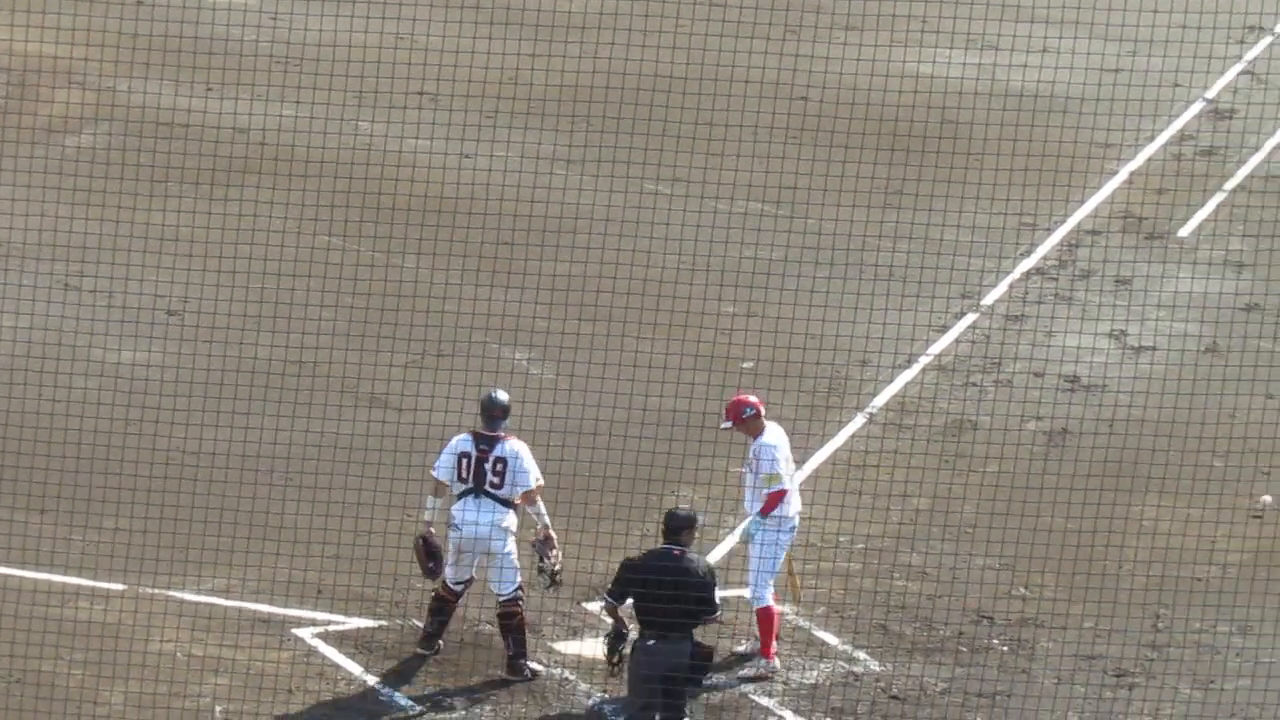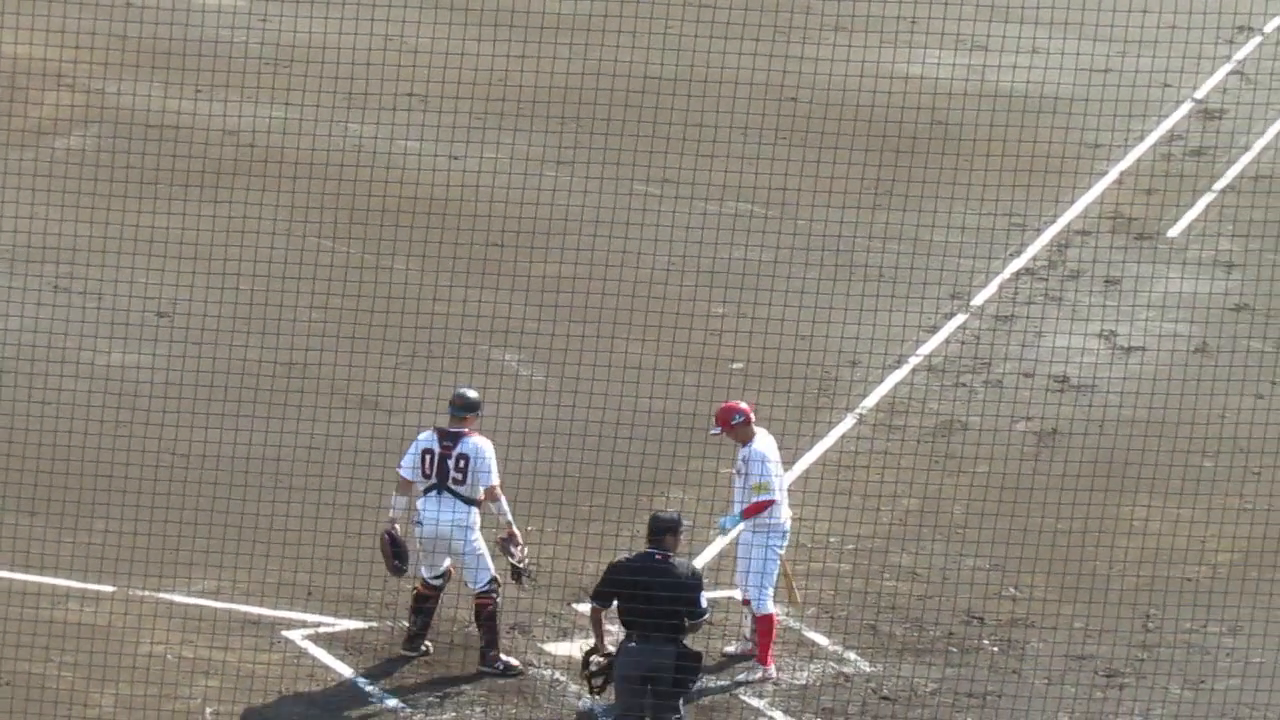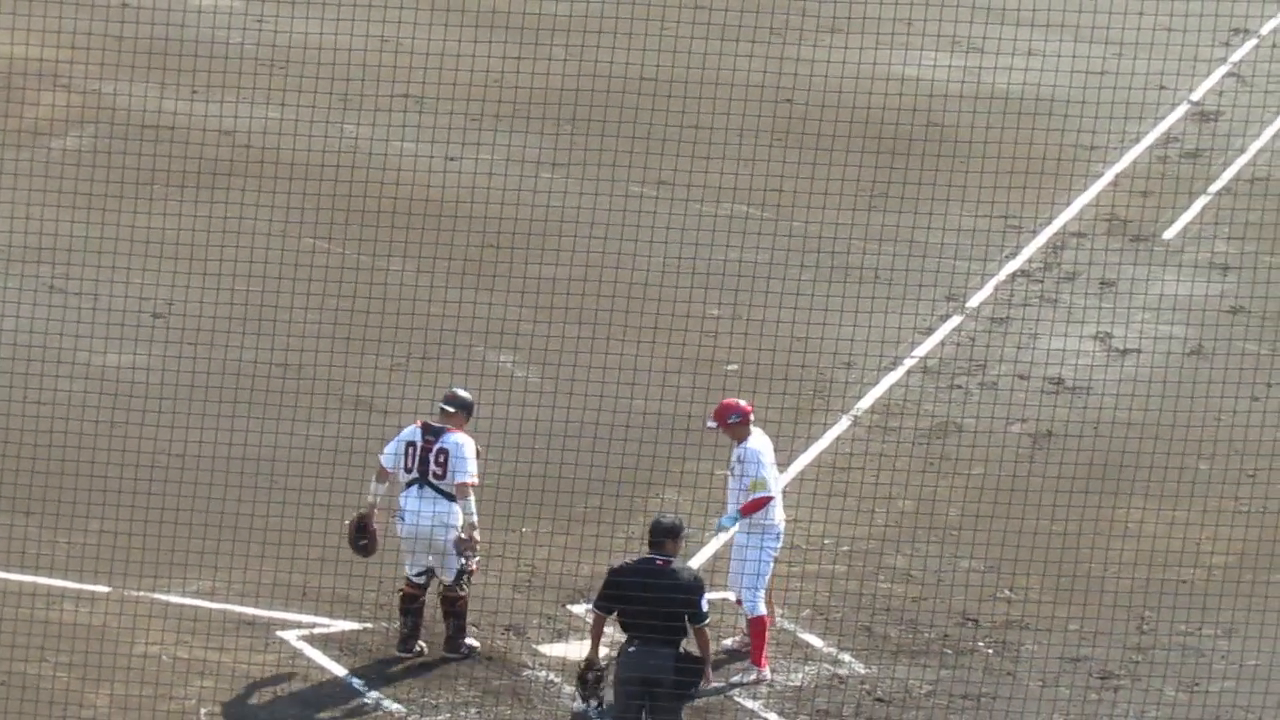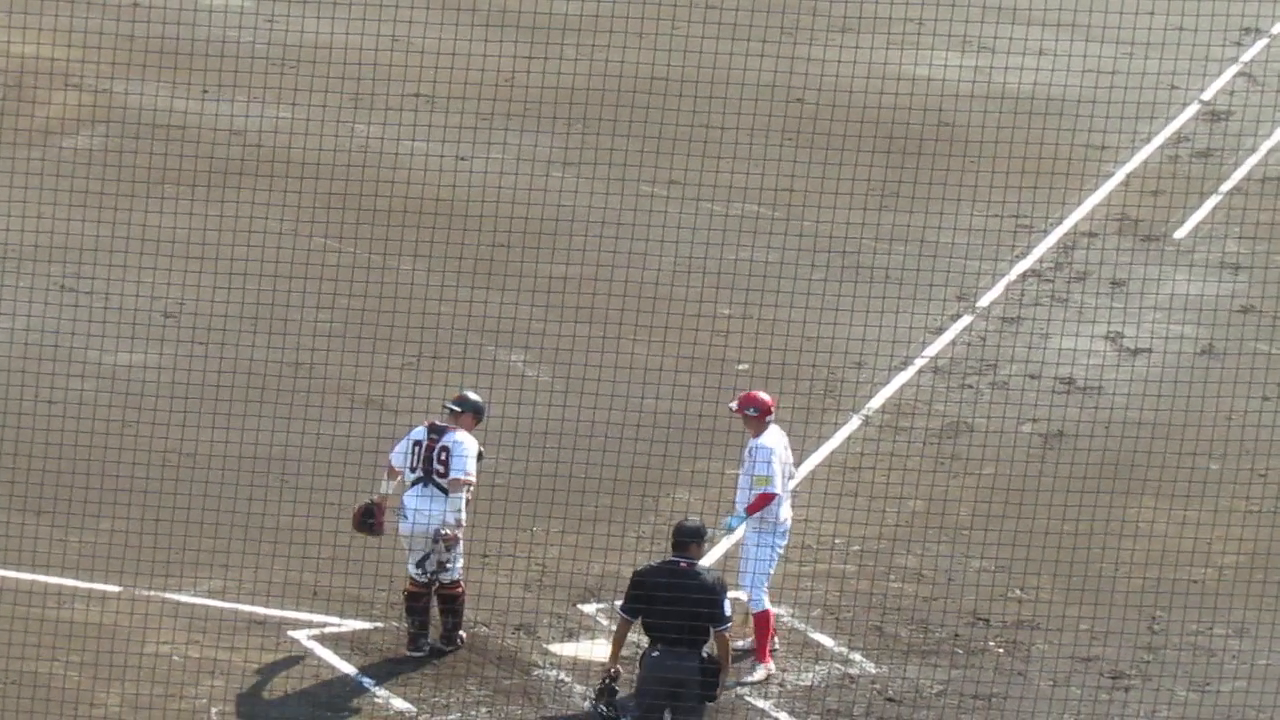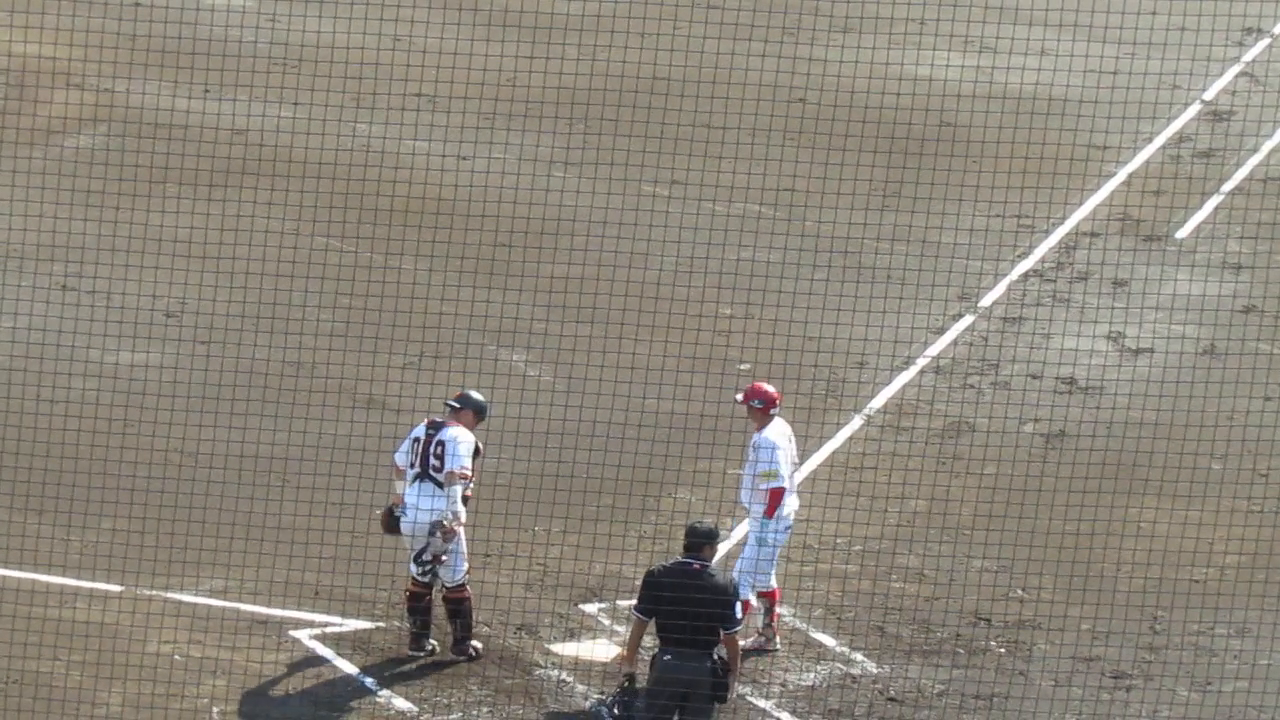
dt=0.2s
person 1, frame 1
left shoulder: (767, 444)
right shoulder: (769, 431)
left elbow: (779, 489)
left wrist: (758, 520)
left hip: (773, 523)
right hip: (770, 521)
left knee: (760, 587)
right knee: (762, 582)
left ankle: (767, 659)
right ankle: (764, 641)
person 1, frame 2
left shoulder: (758, 452)
right shoulder: (756, 439)
left elbow: (767, 499)
left wrist: (736, 518)
left hip: (767, 530)
right hip: (755, 526)
left knee: (760, 594)
right knee: (746, 584)
left ankle: (765, 664)
right ankle: (753, 640)
person 1, frame 3
left shoulder: (753, 450)
right shoulder: (750, 439)
left elbow: (766, 495)
left wrist: (735, 516)
left hip: (762, 531)
right hip: (749, 528)
left knee: (752, 595)
right knee: (739, 584)
left ankle: (759, 667)
right ankle: (750, 636)
person 1, frame 4
left shoulder: (764, 445)
right shoulder: (774, 434)
left elbow: (770, 492)
right elbow: (789, 474)
left wrist: (741, 515)
left hip: (768, 527)
right hip: (759, 524)
left knee: (756, 591)
right knee: (749, 582)
left ankle: (763, 662)
right ankle: (765, 638)
person 1, frame 5
left shoulder: (768, 440)
right shoulder: (780, 427)
left elbow: (778, 486)
right elbow: (790, 465)
left wrist: (765, 523)
left hip: (770, 518)
right hip: (771, 515)
left knee: (743, 577)
right knee: (764, 574)
right ankle: (768, 635)
person 2, frame 1
left shoulder: (459, 443)
right shoulder: (516, 449)
left elbow: (439, 486)
right elbow: (530, 494)
left wrist: (429, 523)
right wrist: (545, 527)
left hip: (462, 528)
right hip: (498, 531)
left knee: (452, 585)
right knee: (509, 597)
left ankle: (429, 640)
right ankle: (517, 664)
person 2, frame 2
left shoulder: (424, 439)
right shoulder: (480, 445)
left elbow: (405, 483)
right elbow: (492, 491)
left wrist: (393, 520)
right wrist: (509, 524)
left hip: (427, 524)
right hip: (462, 527)
left knee: (431, 580)
right knee: (486, 588)
left ankle: (414, 641)
right ankle: (490, 657)
person 2, frame 3
left shoulder: (410, 433)
right shoulder: (462, 442)
left elbow: (384, 470)
right elbow: (463, 488)
left wrist: (372, 504)
right wrist: (472, 526)
left hip: (409, 519)
right hip: (443, 522)
left knee: (416, 579)
right knee: (455, 582)
left ankle: (408, 643)
right ankle: (455, 643)
person 2, frame 4
left shoulder: (419, 432)
right shoulder: (465, 441)
left elbow: (394, 466)
right elbow: (458, 485)
left wrist: (383, 495)
right wrist: (457, 525)
left hip: (411, 517)
right hip: (443, 521)
left knee: (419, 577)
right knee: (450, 579)
left ankle: (417, 641)
right ankle: (450, 637)
person 2, frame 5
left shoulder: (421, 429)
right shoulder: (462, 436)
left elbow: (401, 465)
right elbow: (454, 479)
left wrist: (401, 495)
right wrist: (454, 518)
left hip: (411, 514)
right hip: (441, 517)
left knee: (420, 577)
right knee: (456, 581)
left ankle: (419, 640)
right ankle: (462, 644)
person 3, frame 1
left shoulder: (637, 563)
right shoulder: (702, 569)
left elbow: (610, 604)
right elbow: (712, 616)
left wrist: (619, 622)
left hip: (649, 647)
right hip: (684, 649)
person 3, frame 2
left shoulder: (621, 568)
right shoulder: (688, 573)
left elbow: (596, 609)
right elbow: (699, 621)
left wrist: (599, 639)
left hip: (633, 651)
right hip: (669, 654)
person 3, frame 3
left shoulder: (621, 573)
right shoulder: (690, 579)
left elbow: (599, 616)
right elbow: (700, 628)
left wrist: (593, 652)
right wrist: (706, 663)
left hip: (633, 656)
right hip: (669, 659)
person 3, frame 4
left shoulder: (645, 576)
right shoulder: (712, 583)
left elbow: (625, 622)
right elbow: (721, 634)
left wrist: (613, 659)
right wrist: (724, 669)
left hip: (656, 660)
right hip: (692, 664)
person 3, frame 5
left shoulder: (658, 576)
right shoulder: (724, 585)
left elbow: (641, 623)
right elbow: (730, 636)
left wrist: (629, 661)
right wrist: (732, 673)
left hip: (667, 662)
right hip: (702, 667)
